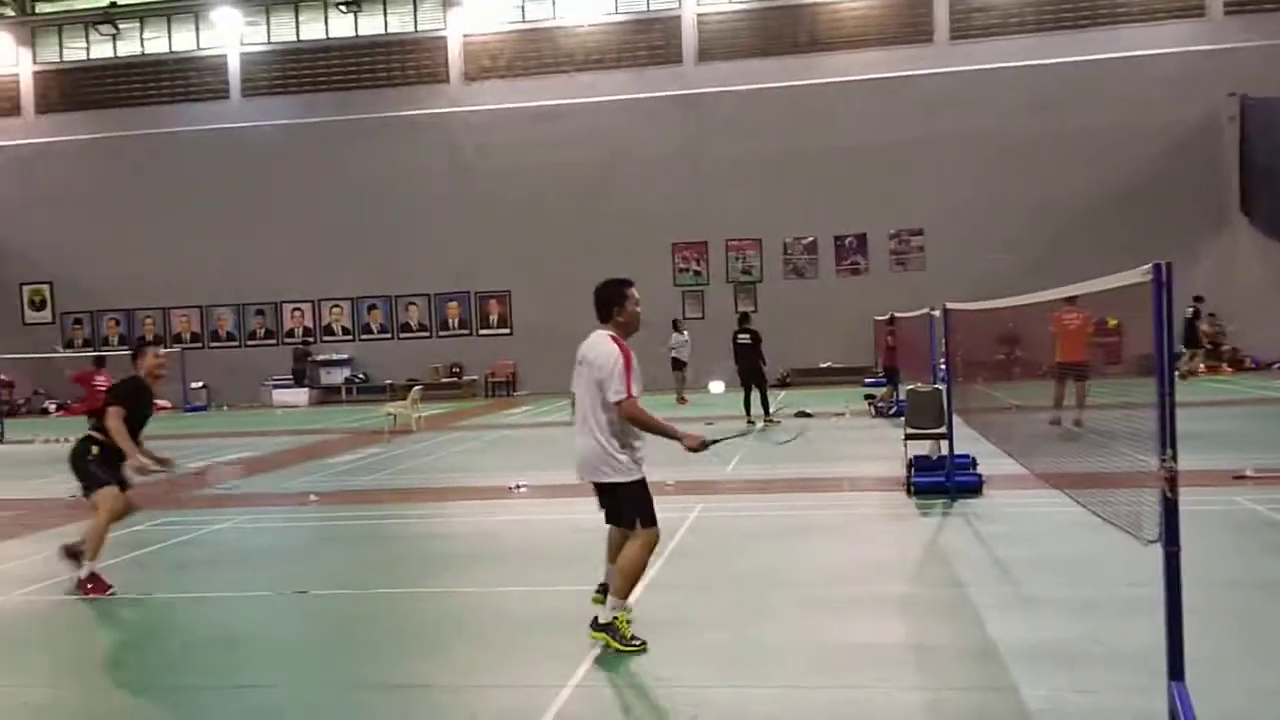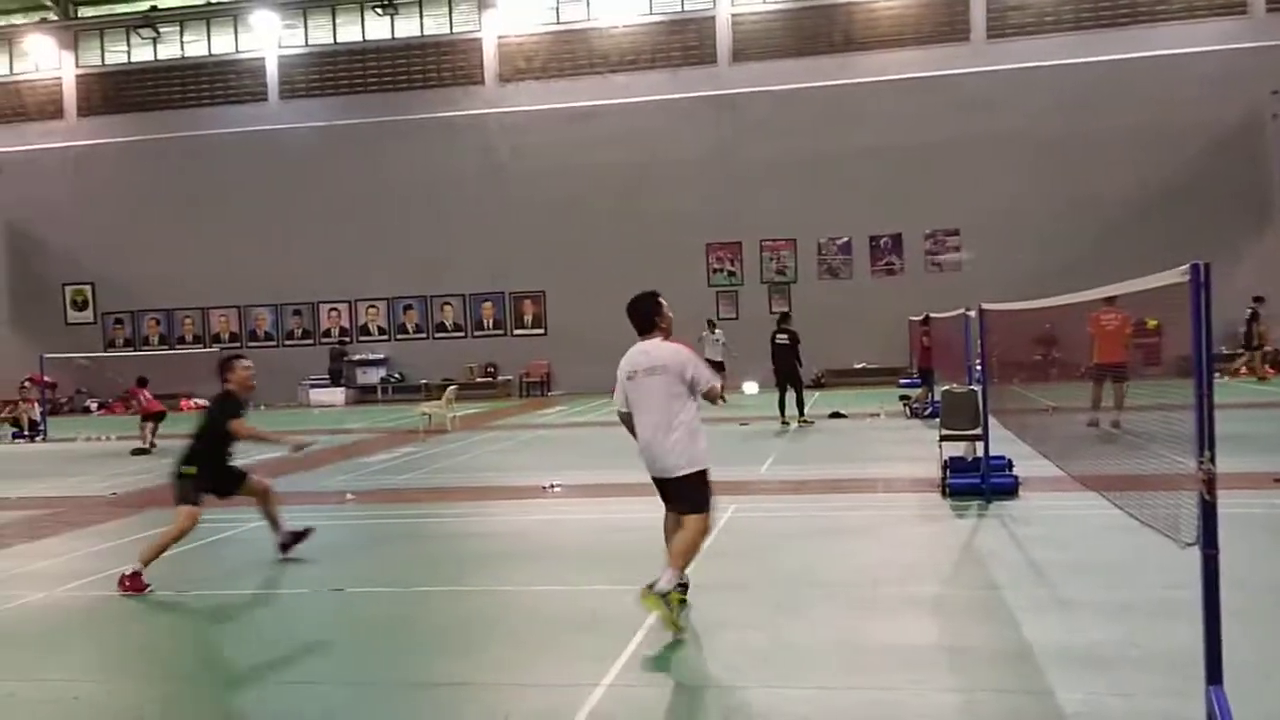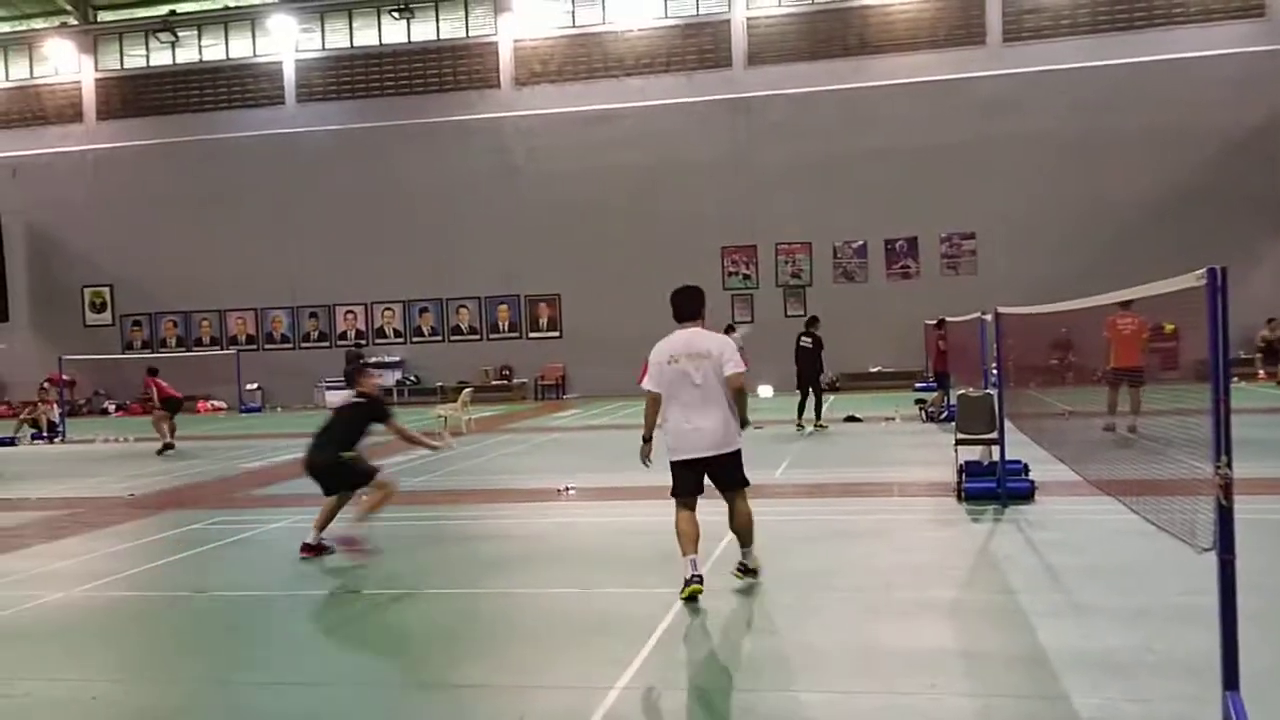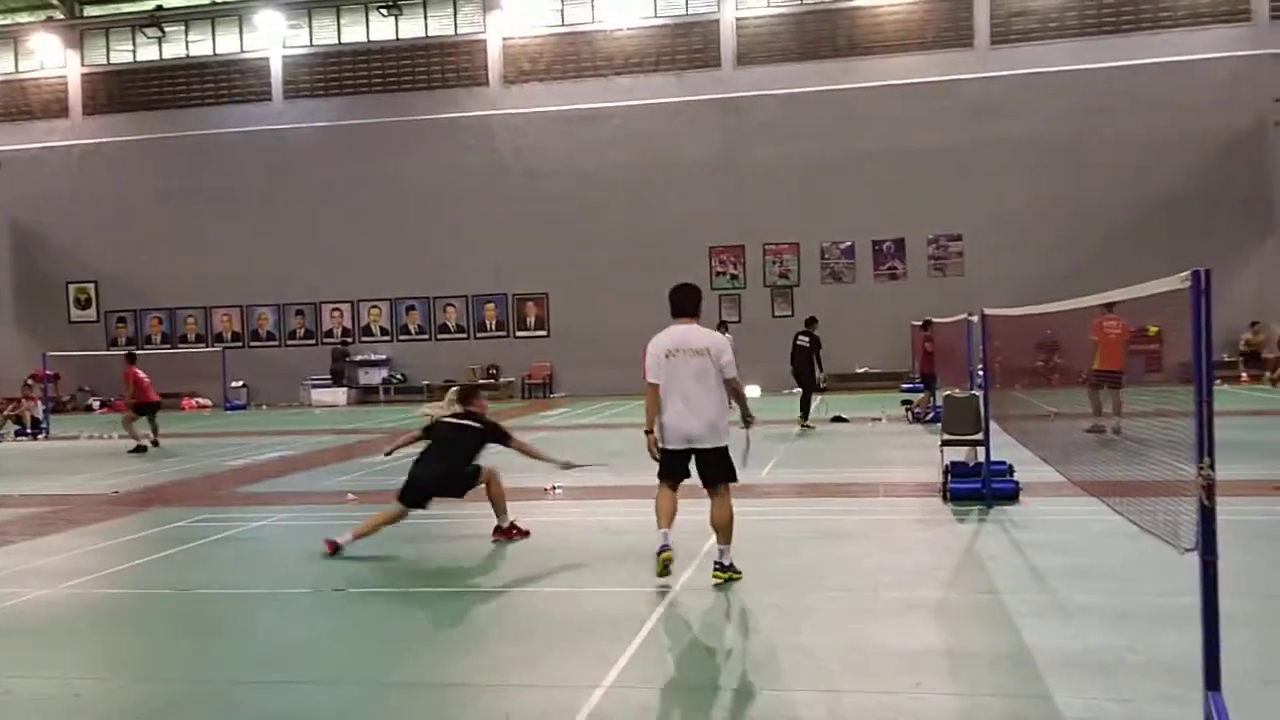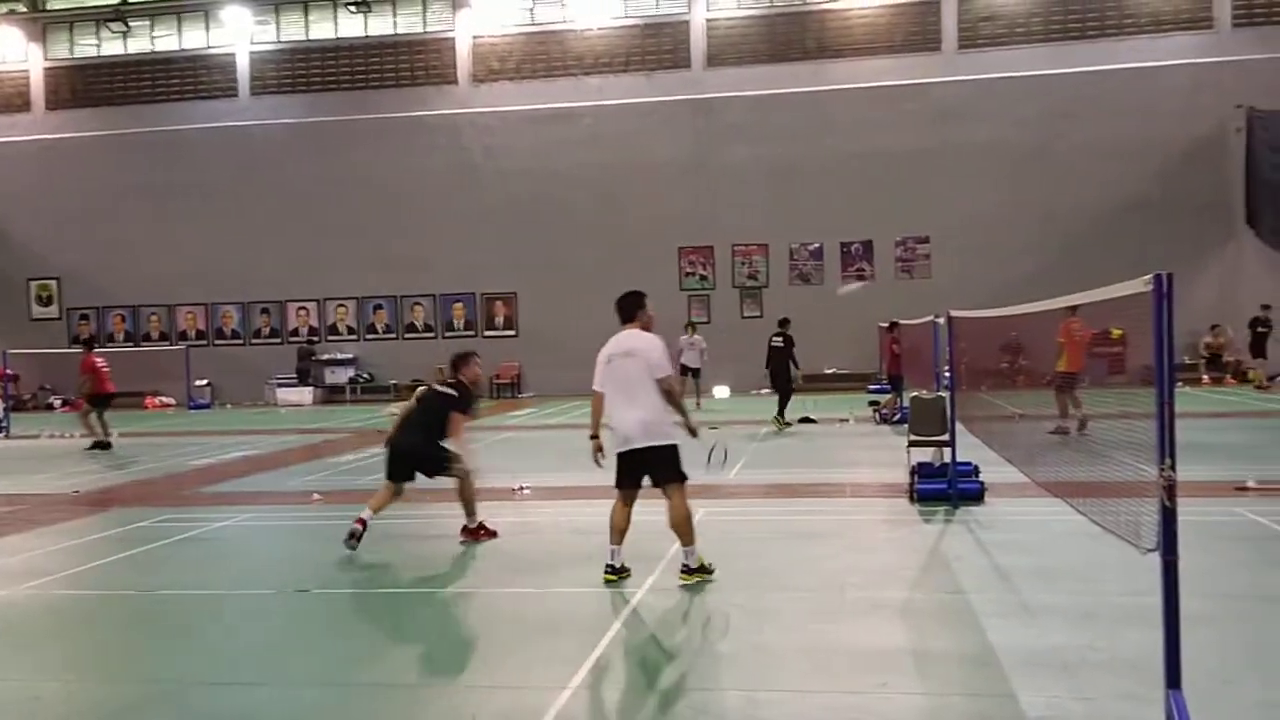
dt=0.3s
person 1, frame 1
left shoulder: (590, 346)
right shoulder: (615, 351)
left elbow: (580, 403)
right elbow: (627, 411)
right wrist: (680, 436)
left hip: (595, 457)
right hip: (616, 461)
left knee: (623, 528)
right knee: (644, 536)
left ankle: (609, 587)
right ankle: (608, 618)
person 1, frame 2
left shoulder: (627, 362)
right shoulder: (678, 353)
left elbow: (625, 416)
right elbow: (712, 393)
right wrist: (717, 386)
left hip: (654, 455)
right hip: (685, 455)
left knee: (676, 512)
right knee: (697, 522)
left ankle: (674, 581)
right ankle: (663, 587)
person 1, frame 3
left shoulder: (661, 349)
right shoulder: (720, 343)
left elbow: (653, 399)
right elbow: (737, 385)
left wrist: (647, 439)
right wrist: (742, 415)
left hip: (682, 443)
right hip: (722, 438)
left knee: (685, 507)
right knee: (737, 498)
left ankle: (692, 574)
right ankle: (747, 561)
person 1, frame 4
left shoulder: (657, 343)
right shoulder: (716, 340)
left elbow: (653, 391)
right elbow: (733, 385)
left wrist: (650, 431)
right wrist: (745, 411)
left hip: (672, 432)
right hip: (712, 431)
left knee: (667, 486)
right knee: (720, 493)
left ankle: (664, 544)
right ankle: (723, 562)
person 1, frame 5
left shoulder: (607, 350)
right shoulder: (650, 341)
left elbow: (598, 396)
right elbow: (668, 386)
left wrist: (595, 435)
right wrist: (687, 417)
left hip: (624, 434)
right hip: (655, 432)
left knee: (625, 496)
right knee: (676, 493)
left ankle: (613, 563)
right ankle: (690, 562)
person 2, frame 1
left shoulder: (146, 395)
right shoulder: (130, 386)
right elbow: (112, 420)
left wrist: (153, 458)
right wrist: (133, 456)
left hip: (107, 456)
right hip: (91, 452)
left knee: (125, 507)
right knee: (111, 505)
left ankle: (77, 549)
right ankle: (87, 574)
person 2, frame 2
left shoulder: (235, 401)
right shoulder: (225, 401)
right elbow: (242, 431)
right wrist: (285, 440)
left hip: (216, 468)
right hip: (192, 471)
left knee: (264, 489)
right knee: (186, 521)
left ankle: (283, 538)
right ankle: (132, 573)
person 2, frame 3
left shoulder: (347, 406)
right shoulder: (371, 402)
right elbow: (400, 432)
right wrist: (432, 444)
left hip: (315, 459)
right hip: (332, 459)
left knee: (343, 495)
right knee: (387, 487)
left ankle: (311, 543)
right ankle: (353, 534)
person 2, frame 4
left shoulder: (442, 421)
right shoulder: (486, 426)
left elbow: (413, 436)
right elbow: (521, 447)
left wrist: (390, 449)
right wrist: (556, 461)
left hip: (420, 472)
right hip: (447, 475)
left knee: (397, 512)
right knee: (491, 475)
left ankle: (341, 541)
right ankle: (504, 527)
person 2, frame 5
left shoulder: (435, 387)
right shoulder: (465, 395)
left elbow: (409, 408)
right elbow: (457, 426)
left wrist: (394, 435)
right wrist: (463, 458)
left hip: (398, 443)
right hip: (422, 446)
left knee: (392, 489)
right knee: (463, 473)
left ankle: (361, 521)
right ankle: (473, 527)
